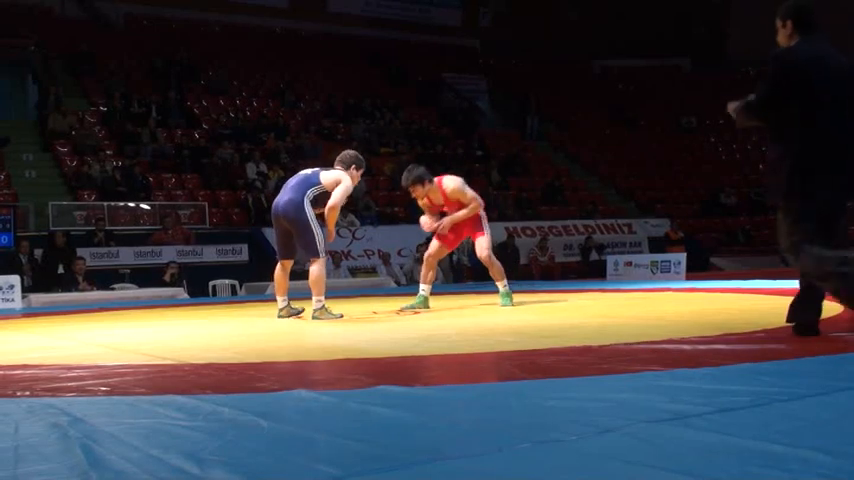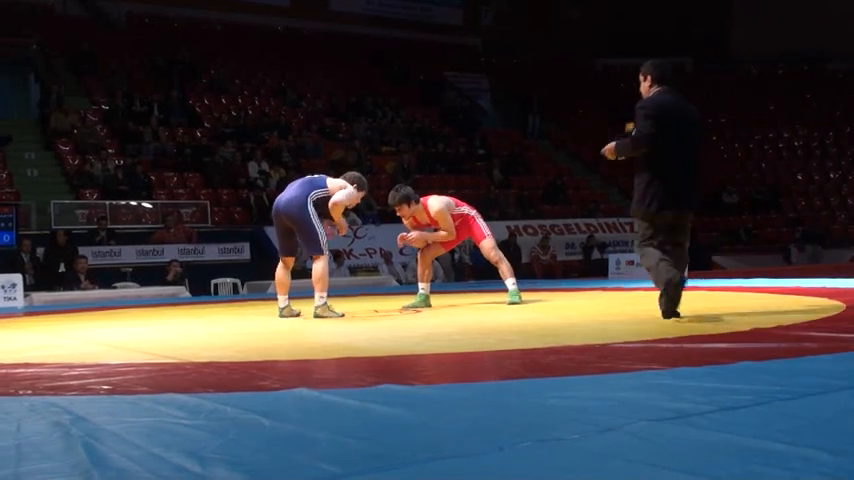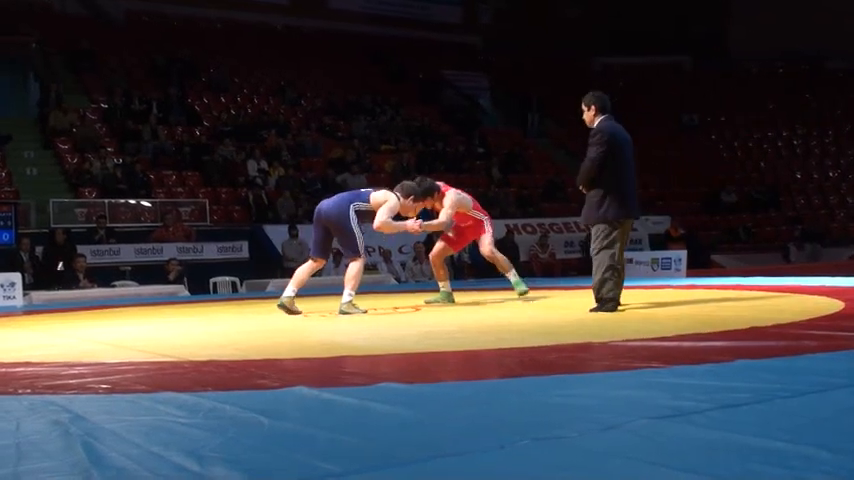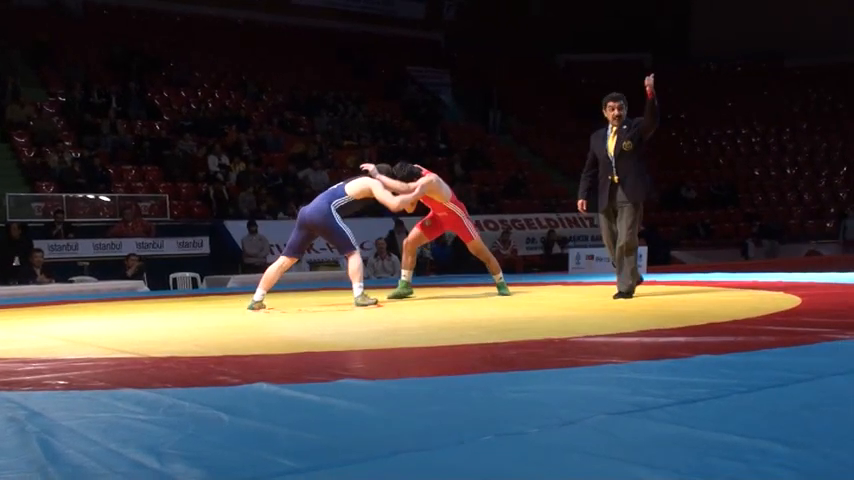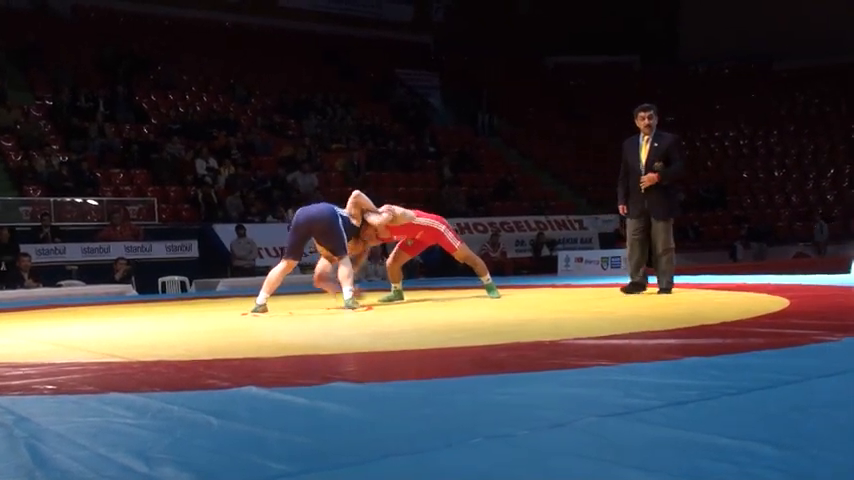
dt=1s
person 1, frame 1
left shoulder: (787, 59)
left elbow: (762, 107)
left wrist: (740, 111)
left hip: (798, 168)
left knee: (798, 244)
right knee: (818, 238)
right ankle: (806, 316)
person 1, frame 2
left shoulder: (650, 104)
right shoulder: (690, 109)
left elbow: (642, 141)
left wrist: (618, 147)
left hip: (655, 191)
right hip: (684, 190)
left knee: (648, 244)
right knee: (676, 246)
left ankle: (670, 281)
right ankle: (670, 304)
person 1, frame 3
left shoulder: (601, 131)
right shoulder: (621, 132)
left elbow: (592, 164)
left wrist: (583, 183)
left hip: (607, 201)
right hip: (625, 202)
left knee: (603, 250)
right knee: (616, 251)
left ankle: (607, 297)
right ankle: (611, 296)
person 1, frame 4
left shoulder: (636, 127)
right shoulder: (597, 137)
left elbow: (653, 121)
right elbow: (589, 170)
left wrist: (650, 93)
right wrist: (583, 195)
left hip: (630, 192)
right hip: (607, 196)
left knee: (626, 240)
right knee: (611, 241)
left ankle: (626, 286)
right ankle: (632, 276)
person 1, frame 5
left shoulder: (669, 141)
right shoulder: (628, 144)
left elbow: (679, 167)
right elbow: (624, 175)
left wrist: (658, 176)
right wrist: (622, 199)
left hip: (661, 201)
right hip: (636, 202)
left knee: (663, 244)
right knee: (634, 240)
left ankle: (665, 284)
right ankle: (638, 280)
person 2, frame 1
left shoulder: (318, 174)
right shoulder: (346, 180)
right elbow: (333, 205)
left wrist: (322, 207)
right wrist: (331, 226)
left hip: (278, 205)
right hip: (297, 205)
left knee: (285, 261)
right knee: (318, 257)
left ankle: (283, 307)
right ankle: (319, 309)
person 2, frame 2
left shoulder: (324, 184)
right shoulder: (349, 189)
right elbow: (335, 202)
right wrist: (339, 221)
left hip: (279, 204)
right hip: (298, 204)
left knee: (286, 259)
right knee: (321, 254)
left ankle: (284, 307)
right ankle: (321, 307)
person 2, frame 3
left shoulder: (385, 195)
right shoulder: (395, 201)
right elbow: (379, 224)
right wrist: (405, 226)
left hip: (323, 208)
right hip: (341, 210)
left knee: (317, 261)
right knee: (357, 258)
left ankle: (287, 297)
right ankle: (346, 303)
person 2, frame 4
left shoulder: (356, 182)
right shoulder: (371, 183)
right elbow: (395, 205)
right wrist: (415, 194)
left hip: (306, 213)
right hip: (324, 214)
left knee: (286, 260)
right knee: (353, 252)
left ankle: (256, 300)
right ankle: (360, 296)
person 2, frame 5
right shoulder: (354, 219)
left hip: (303, 215)
right hip: (325, 217)
left knee: (287, 263)
right knee: (343, 260)
left ankle: (260, 303)
right ankle: (348, 300)
person 3, frame 1
left shoulder: (451, 185)
right shoulder: (422, 199)
left elbow: (478, 205)
right elbow: (434, 222)
left wrist: (451, 219)
right wrist: (425, 221)
left hip: (474, 216)
right hip: (456, 222)
left knee: (484, 255)
right knee: (429, 256)
left ankle: (505, 293)
right ankle: (422, 299)
person 3, frame 2
left shoulder: (435, 207)
right shoulder: (409, 219)
left elbow: (451, 234)
right elbow: (422, 243)
left wrist: (423, 235)
right wrist: (409, 239)
left hip: (470, 219)
right hip: (452, 225)
left knee: (493, 254)
right knee: (423, 255)
left ankle: (513, 292)
right ankle: (423, 297)
person 3, frame 3
left shoulder: (450, 198)
right shoulder: (434, 188)
left elbow: (443, 223)
left wrist: (422, 225)
left hip: (480, 222)
right hip: (461, 227)
left knee: (488, 252)
right knee: (434, 256)
left ankle: (517, 281)
right ankle: (446, 294)
person 3, frame 4
left shoulder: (430, 180)
right shoulder: (415, 172)
left elbow: (403, 188)
right elbow: (409, 208)
left wrist: (377, 175)
left hip: (456, 215)
right hip: (437, 215)
left knee: (480, 251)
right knee: (409, 243)
left ankle: (501, 285)
right ankle: (405, 286)
person 3, frame 5
left shoulder: (387, 211)
right shoulder: (379, 235)
left wrist: (365, 212)
left hip: (436, 226)
right hip: (419, 236)
left knee: (466, 257)
right knee: (391, 264)
left ankle: (489, 285)
right ankle: (397, 292)
